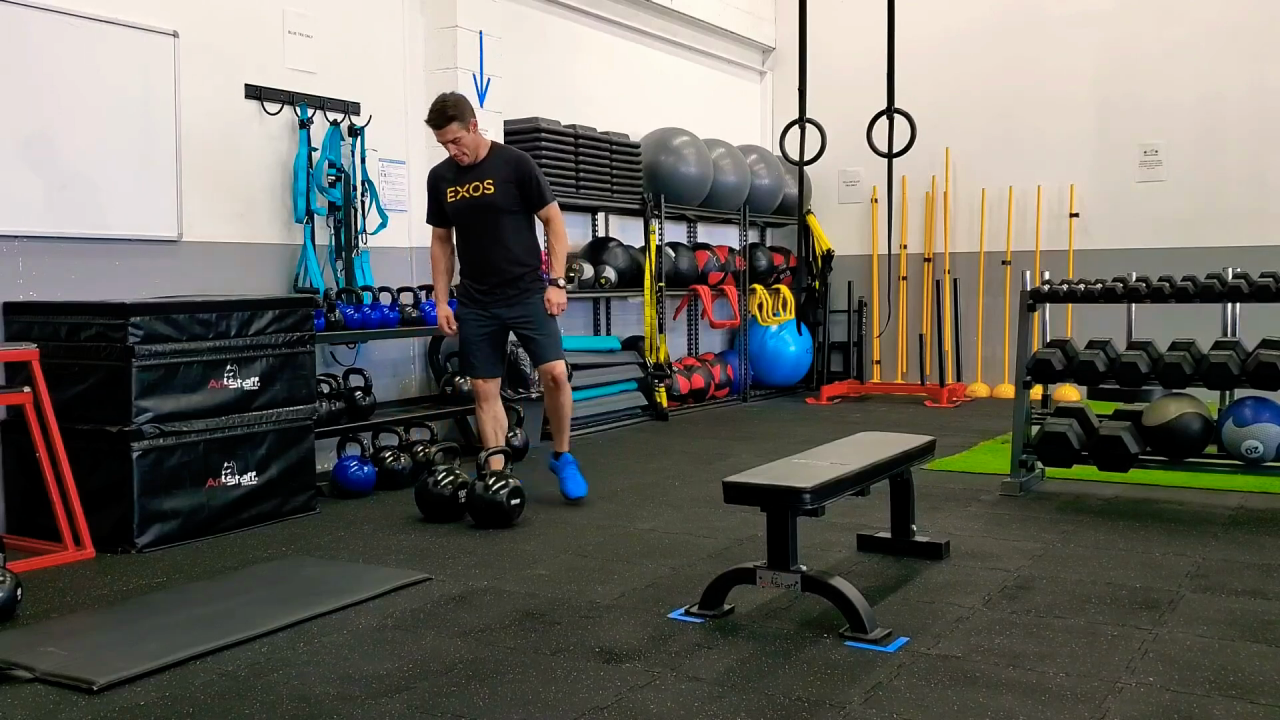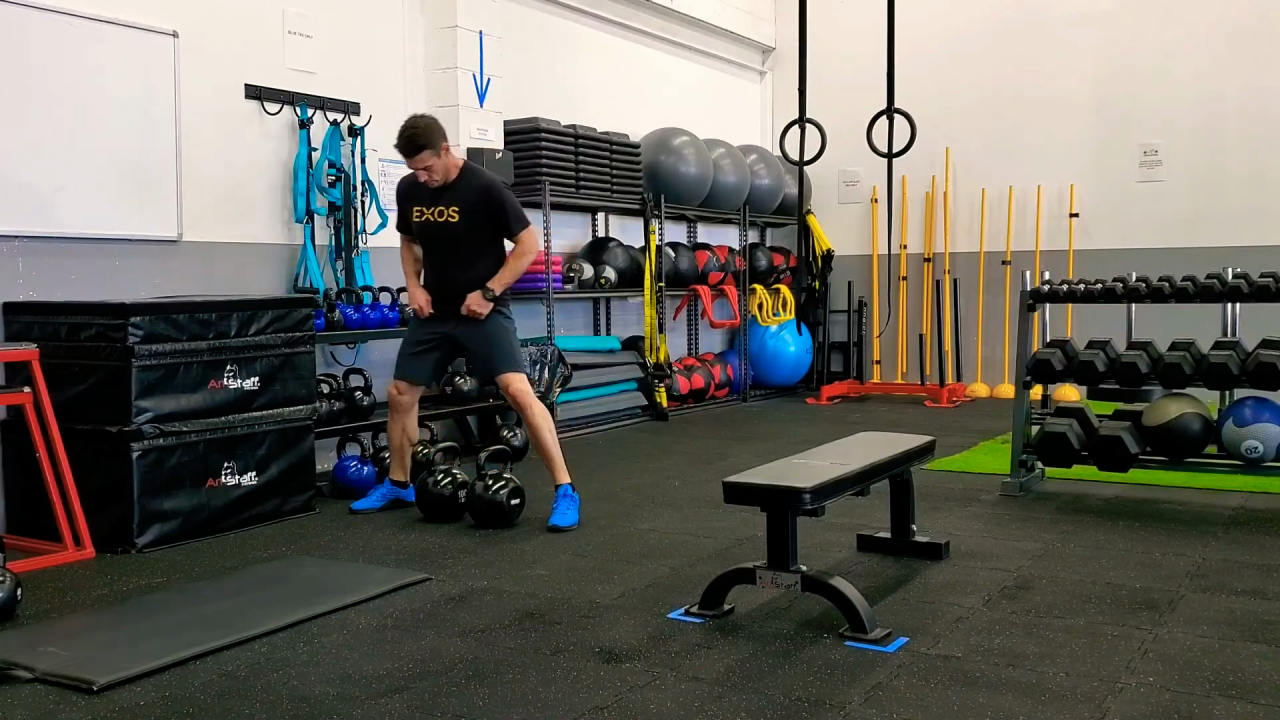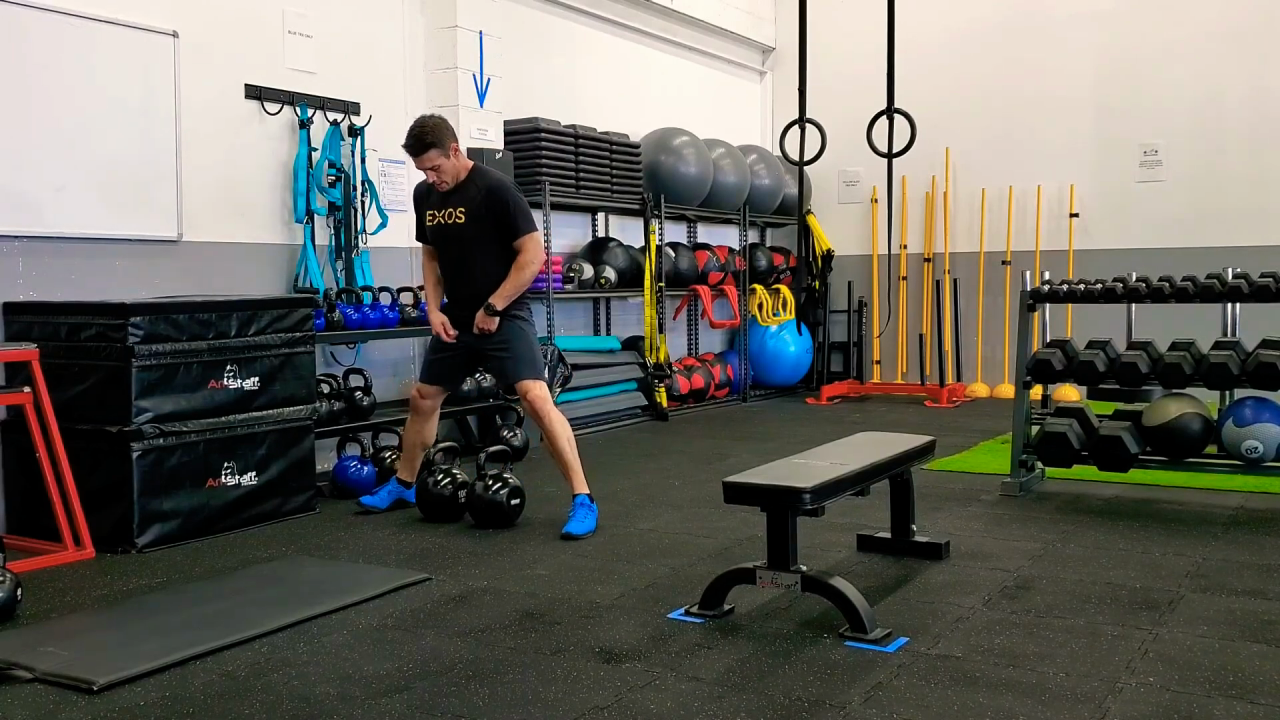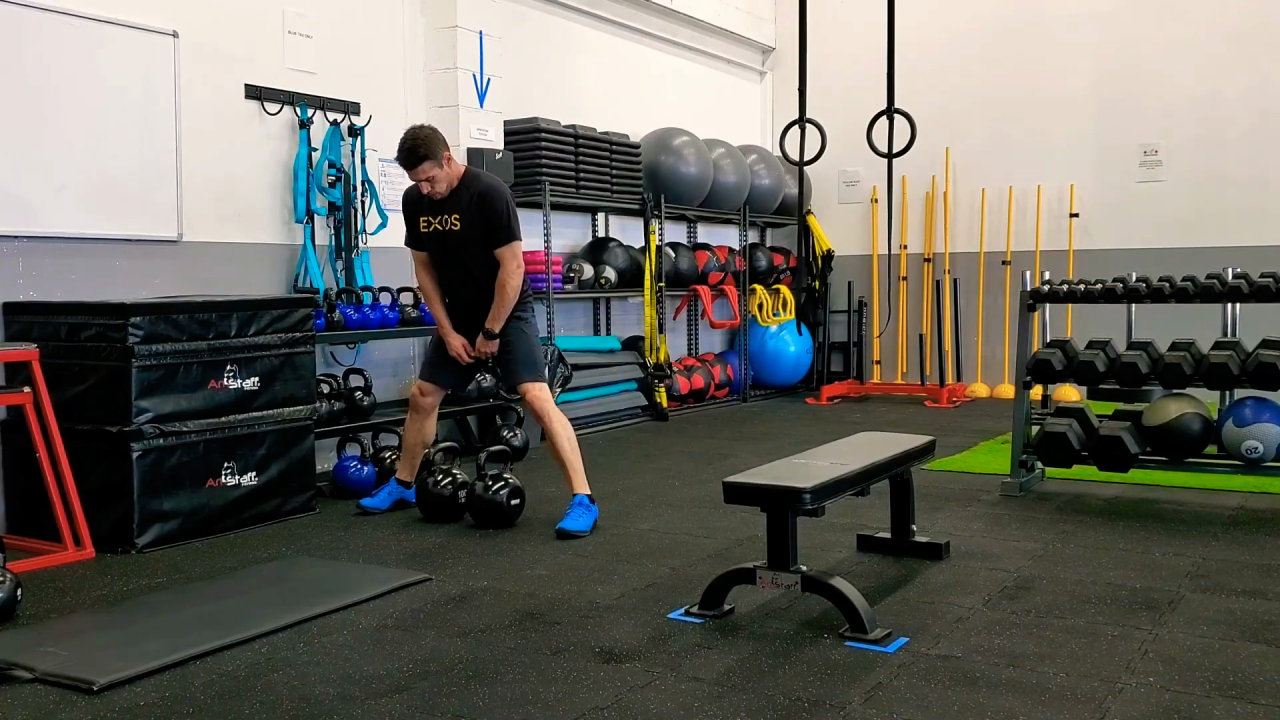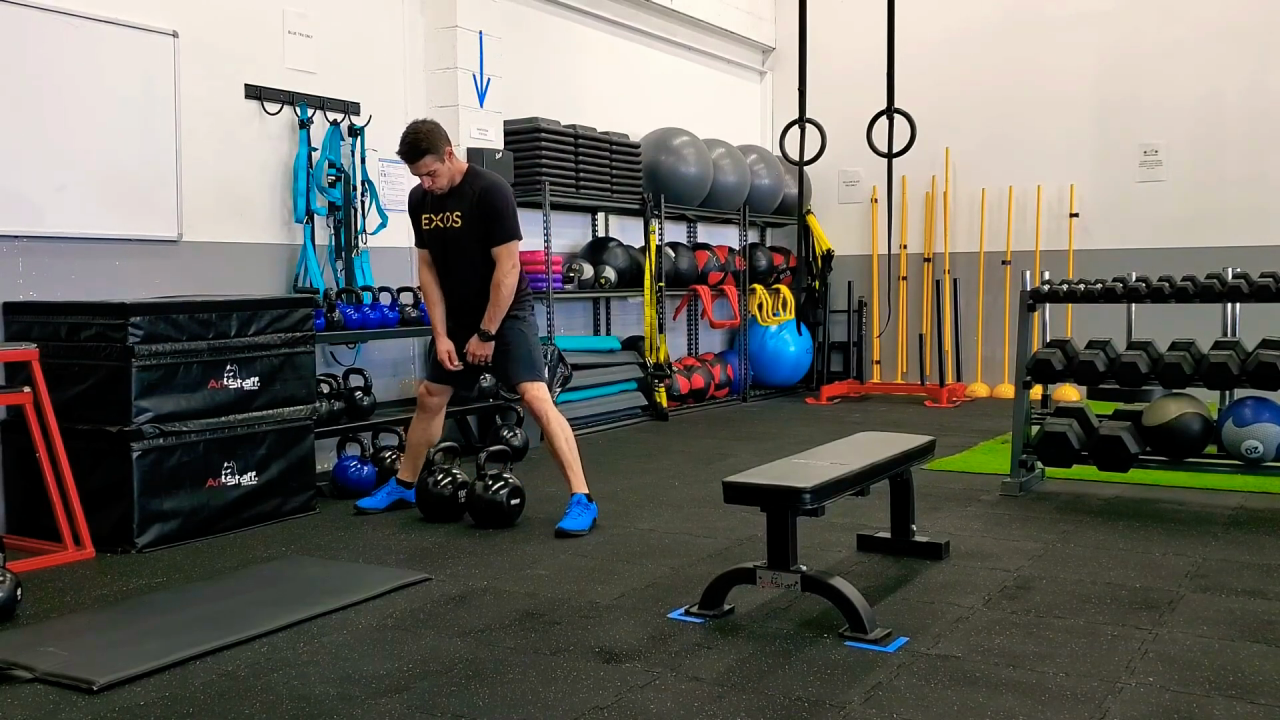
dt=1s
person 1, frame 1
left shoulder: (514, 163)
right shoulder: (440, 177)
left elbow: (554, 222)
right elbow: (441, 239)
left wrist: (556, 281)
right wrist: (441, 297)
left hip: (527, 292)
right hip: (476, 301)
left knee: (555, 372)
right knee: (484, 389)
left ankle: (563, 456)
person 1, frame 2
left shoulder: (485, 189)
right shoulder: (408, 190)
left elbow: (530, 244)
left wrist: (488, 292)
right wrist: (414, 285)
left hip: (483, 309)
right hip: (434, 313)
left knee: (518, 391)
right knee: (400, 395)
left ankle: (564, 491)
right ankle: (398, 484)
person 1, frame 3
left shoulder: (495, 189)
right shoulder: (424, 194)
left elbow: (533, 253)
left wrist: (493, 308)
right wrist: (434, 308)
left hip: (504, 315)
right hip: (455, 318)
left knee: (536, 398)
right knee: (422, 398)
left ankle: (583, 500)
right ankle: (403, 486)
person 1, frame 4
left shoulder: (489, 193)
right shoulder: (414, 201)
left elbow: (512, 267)
right elbow: (425, 268)
left wrist: (491, 332)
right wrist: (448, 332)
left hip: (507, 313)
right hip: (459, 317)
left knee: (538, 398)
right knee: (422, 396)
left ankle: (583, 499)
right ankle: (403, 485)
person 1, frame 5
left shoulder: (490, 190)
right shoulder: (419, 200)
left elbow: (507, 268)
right elbow: (428, 268)
left wrist: (486, 334)
right wrist: (440, 335)
left hip: (507, 312)
right hip: (457, 316)
left knee: (536, 398)
right knee: (429, 397)
left ankle: (581, 499)
right ankle: (403, 486)
